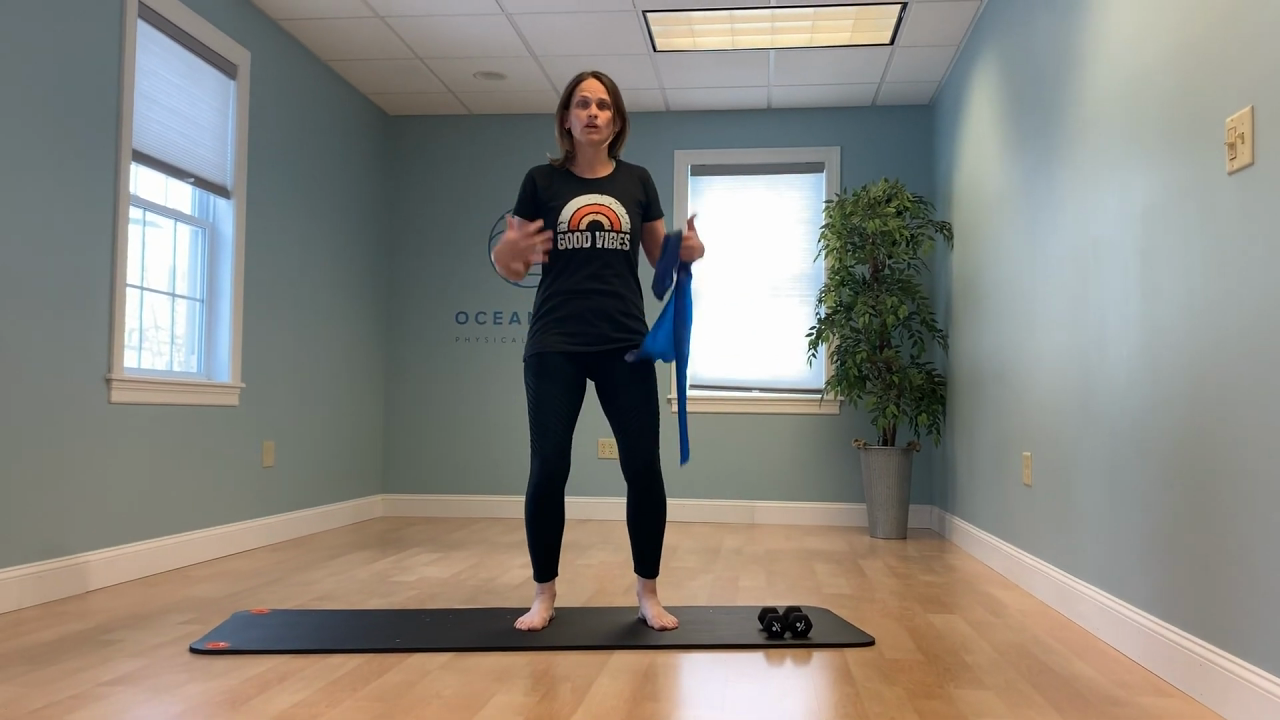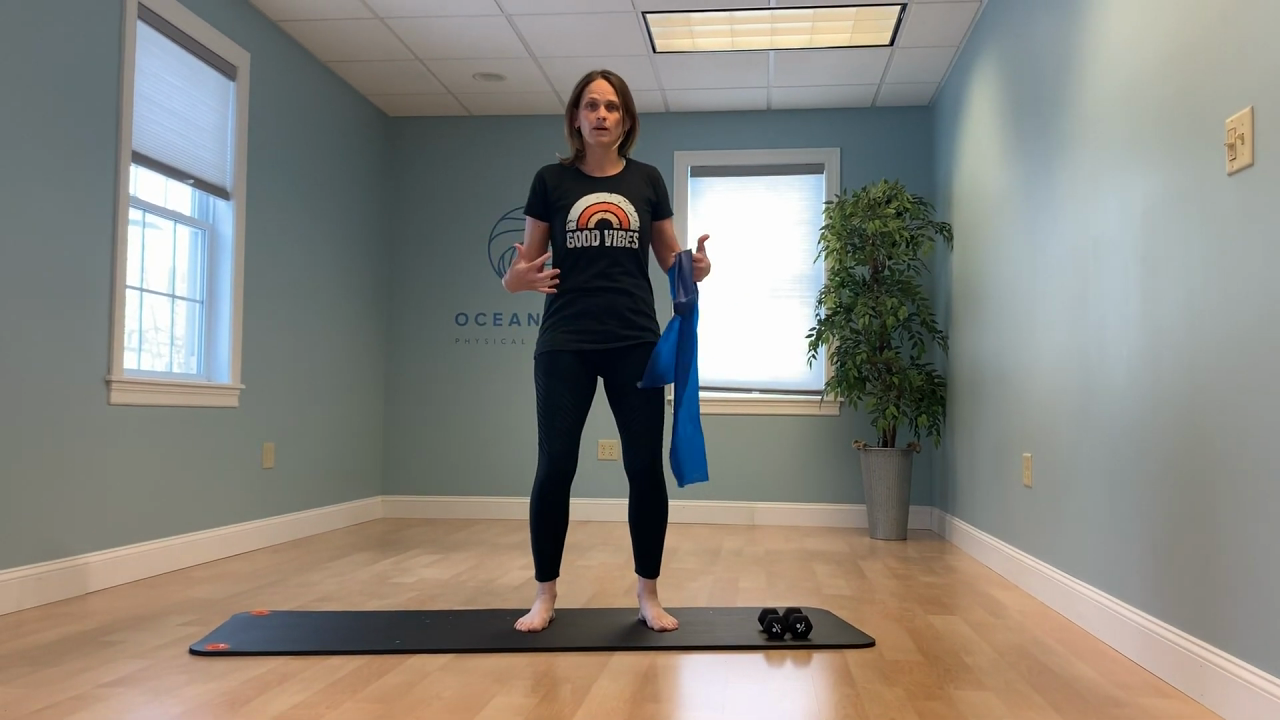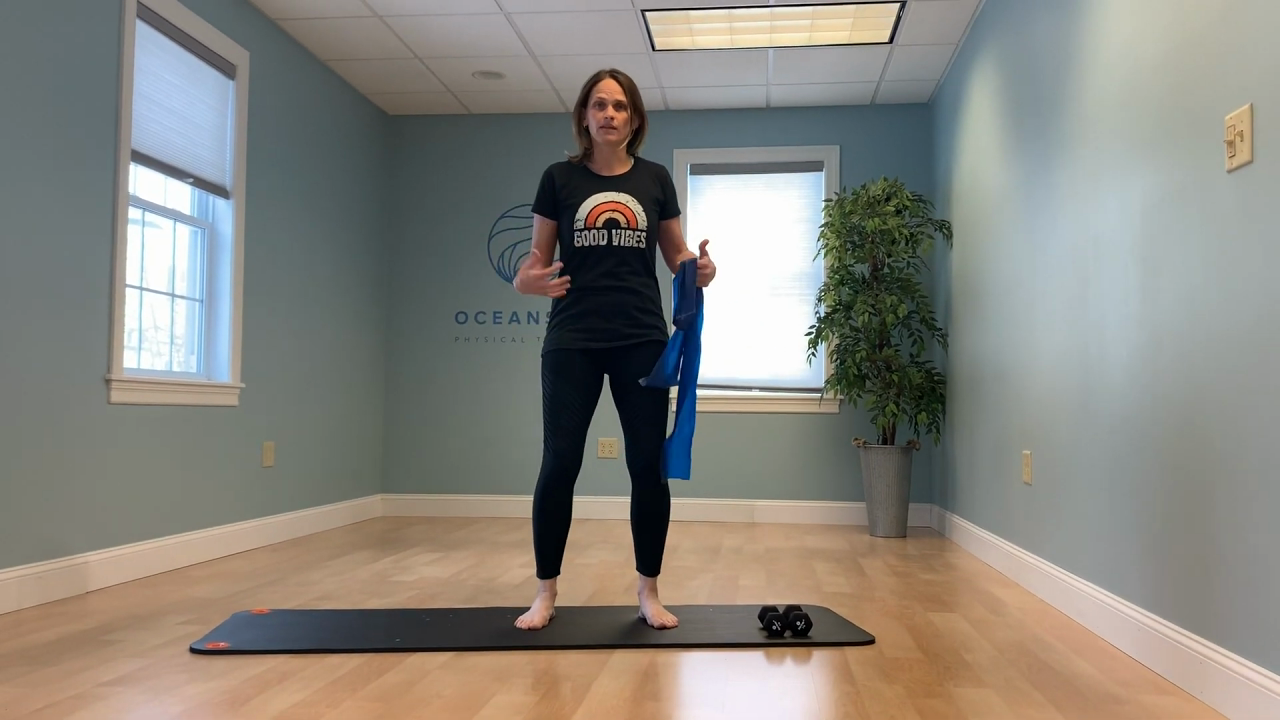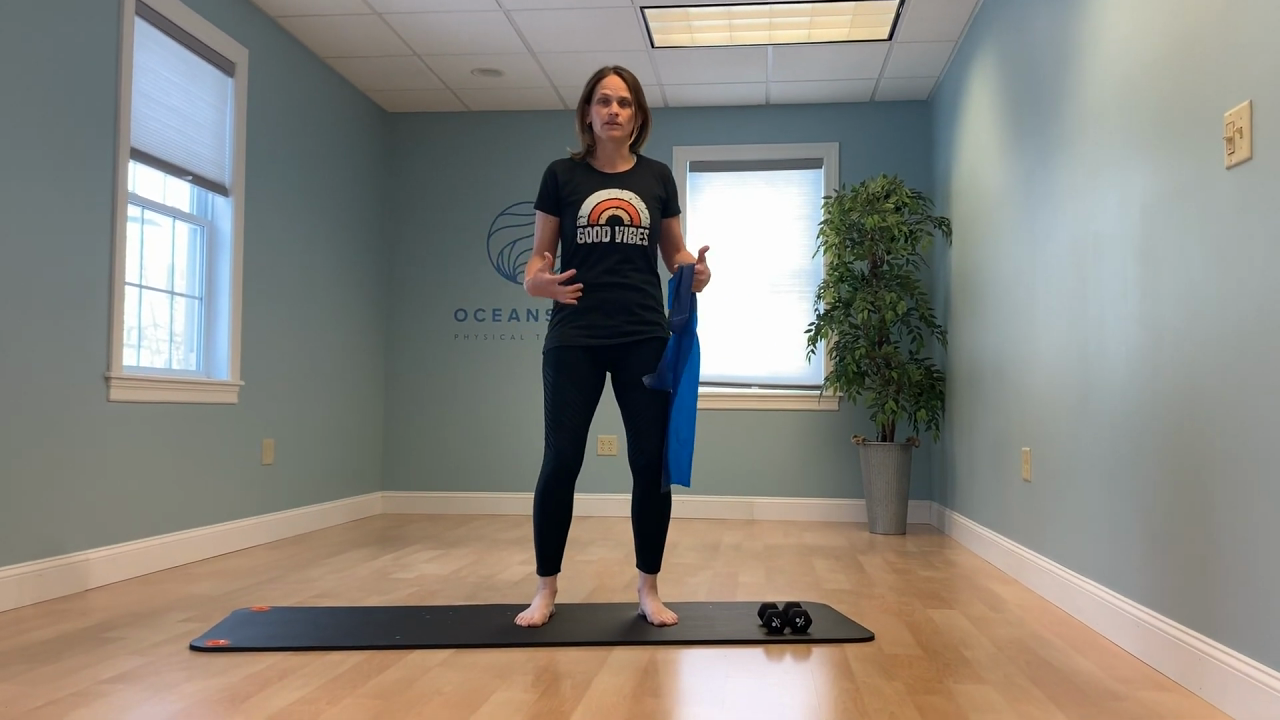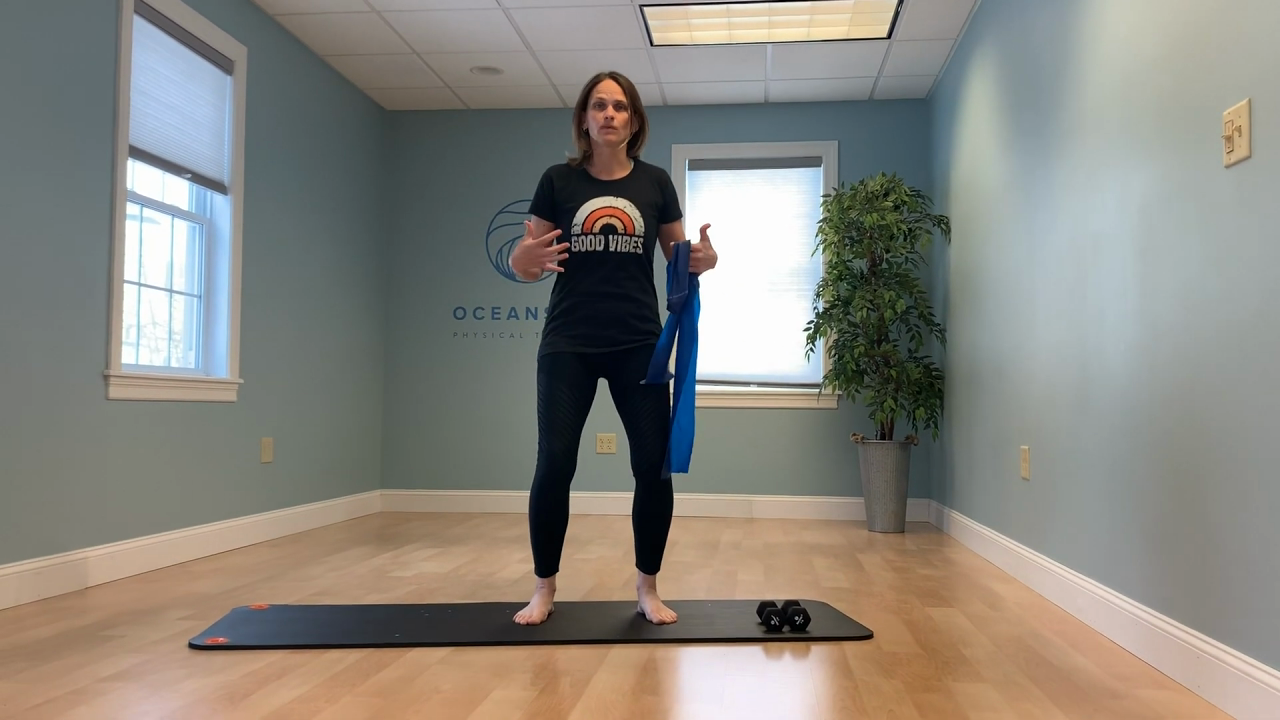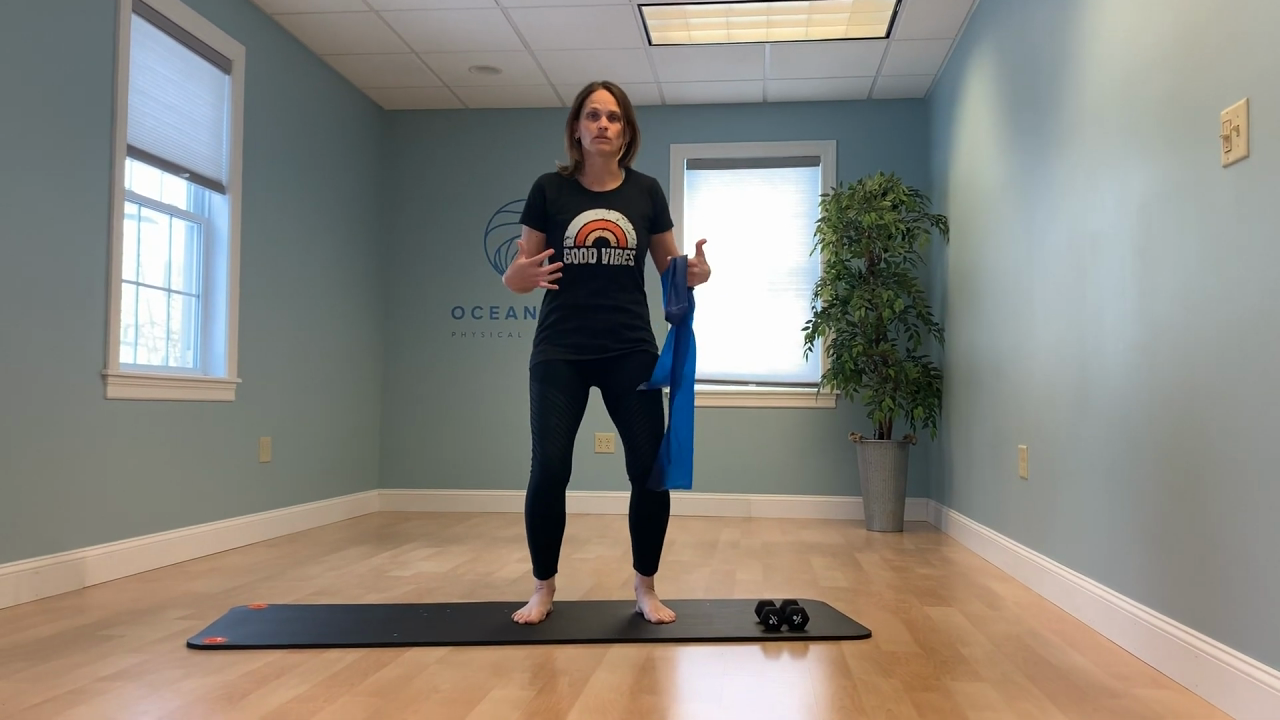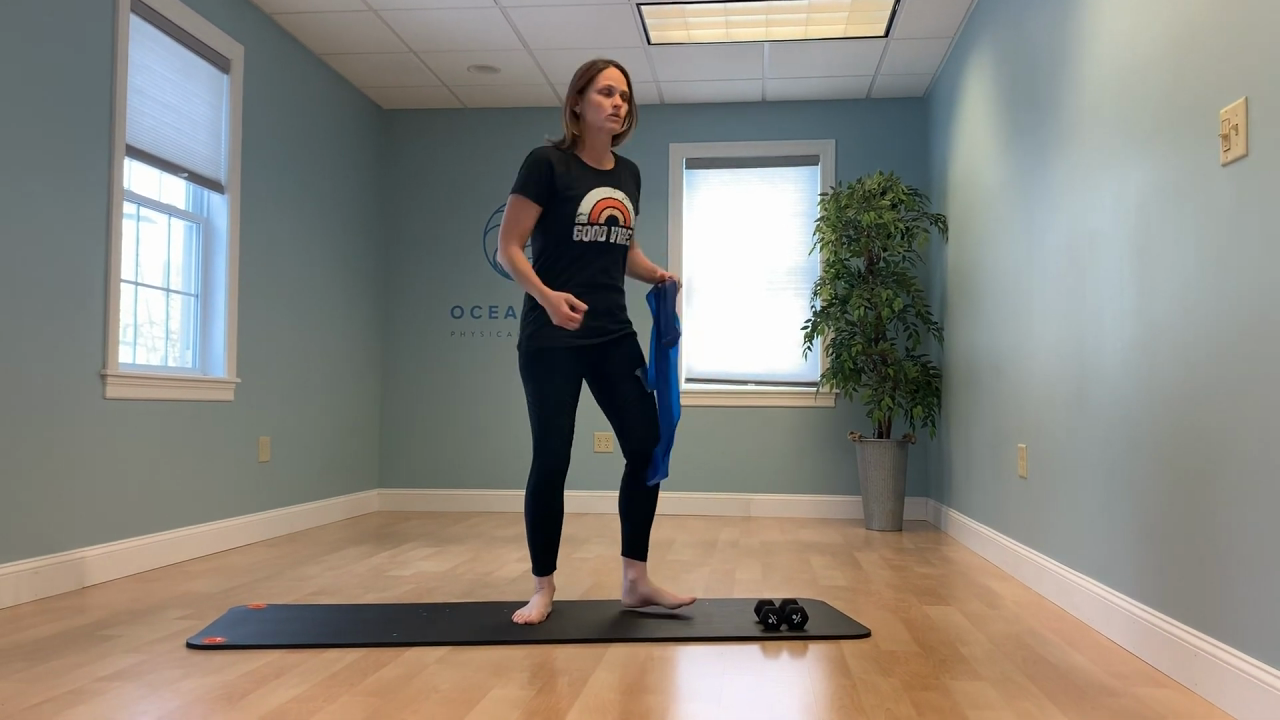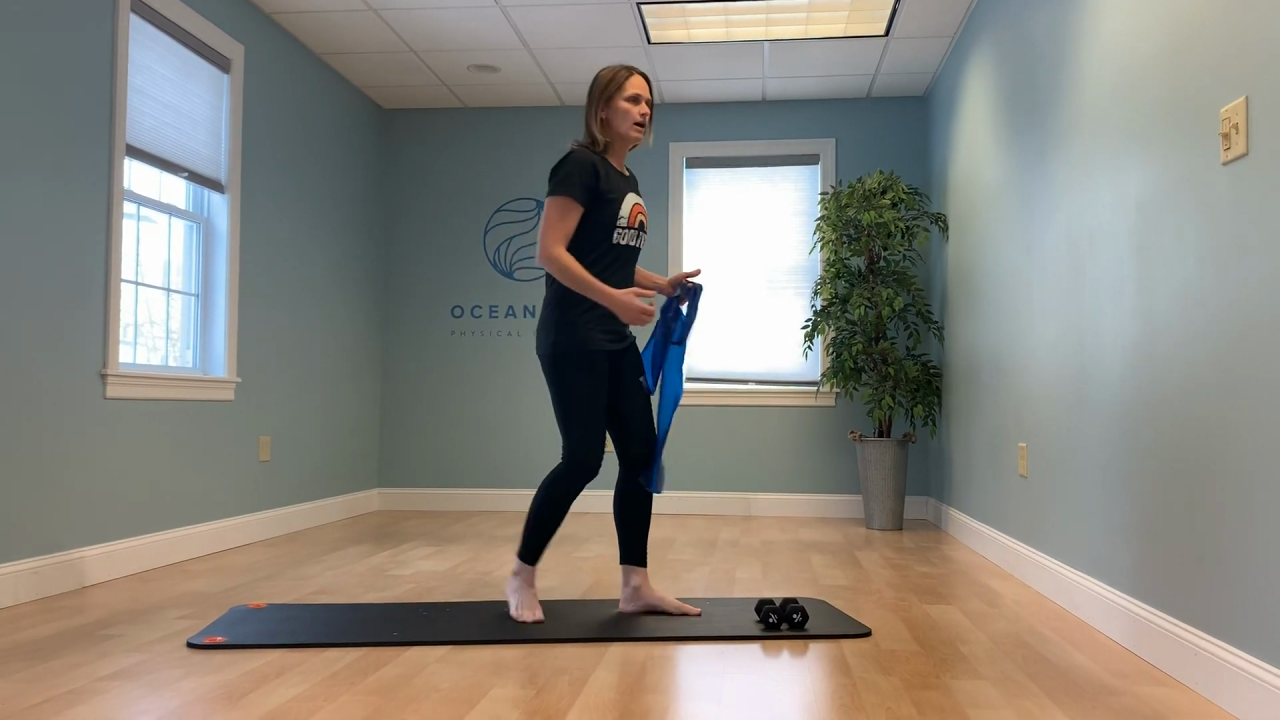
dt=0.3s
person 1, frame 1
left shoulder: (637, 181)
right shoulder: (541, 181)
left elbow: (661, 259)
right elbow: (515, 269)
left wrist: (688, 252)
right wrist: (504, 250)
left hip: (625, 344)
right hip: (555, 345)
left knee: (644, 466)
right knee: (548, 469)
left ankle: (648, 593)
right ankle: (543, 594)
person 1, frame 2
left shoulder: (647, 180)
right shoulder: (551, 180)
left elbow: (668, 256)
right elbow: (528, 260)
left wrist: (695, 266)
right wrist: (518, 277)
left hip: (635, 342)
right hip: (565, 343)
left knee: (646, 467)
right knee: (555, 466)
left ankle: (648, 595)
right ankle: (545, 596)
person 1, frame 3
left shoulder: (655, 179)
right shoulder: (559, 178)
left elbow: (675, 254)
right elbow: (538, 256)
left wrist: (699, 268)
right wrist: (527, 279)
left hip: (642, 340)
right hip: (572, 341)
left knee: (649, 465)
right knee: (559, 463)
left ankle: (648, 592)
right ankle: (545, 593)
person 1, frame 4
left shoulder: (658, 177)
right shoulder: (562, 175)
left elbow: (674, 252)
right elbow: (539, 254)
left wrist: (696, 270)
right wrist: (535, 281)
left hip: (644, 338)
right hip: (574, 337)
left knee: (652, 461)
right knee: (561, 460)
left ankle: (649, 590)
right ankle: (545, 590)
person 1, frame 5
left shoulder: (655, 182)
right shoulder: (558, 181)
left elbow: (678, 254)
right elbow: (528, 261)
left wrist: (703, 258)
right wrist: (524, 260)
left hip: (637, 344)
right hip: (567, 344)
left knee: (654, 465)
right knee: (554, 464)
left ankle: (647, 589)
right ankle: (544, 589)
person 1, frame 6
left shoulder: (646, 192)
right shoulder: (550, 190)
left elbow: (667, 264)
right elbow: (519, 272)
left wrist: (695, 270)
right wrist: (519, 278)
left hip: (630, 351)
right hip: (559, 352)
left knee: (650, 468)
right knee: (548, 468)
left ankle: (645, 588)
right ankle: (543, 588)
person 1, frame 7
left shoulder: (628, 173)
right shoulder: (546, 163)
right elbow: (509, 246)
left wrist: (659, 277)
right wrist: (545, 297)
left hip: (613, 335)
right hip: (551, 337)
left knee: (646, 447)
right knee: (551, 460)
left ankle: (636, 578)
right ankle: (543, 587)
person 1, frame 8
left shoulder: (626, 176)
right shoulder: (579, 165)
right elbow: (551, 252)
left wrist: (664, 284)
right wrist: (611, 297)
left hip: (614, 341)
right hip: (571, 338)
left knee: (639, 456)
right knee: (583, 460)
left ankle: (636, 586)
right ankle: (522, 575)
